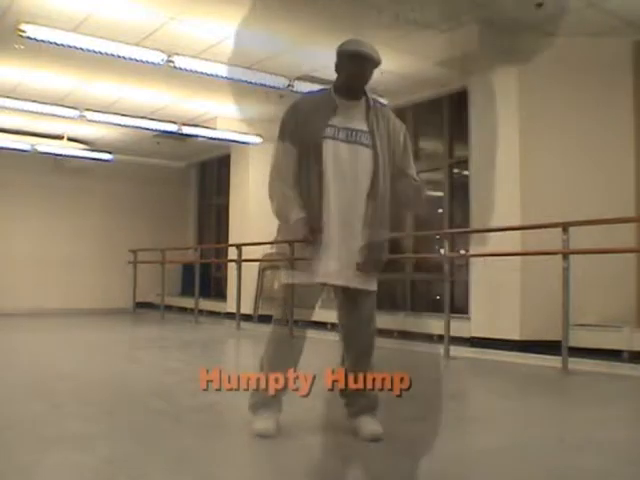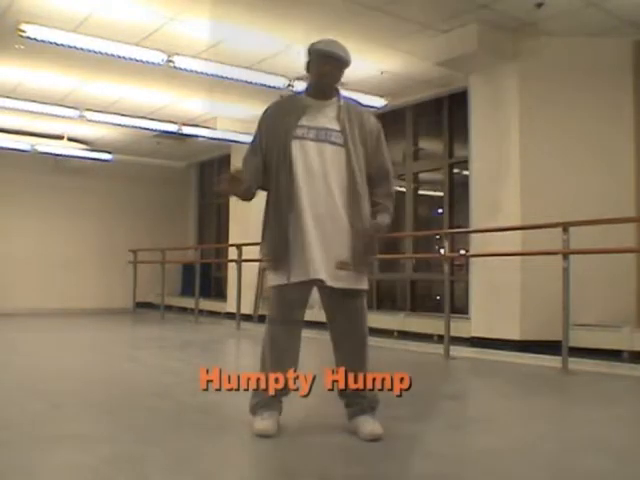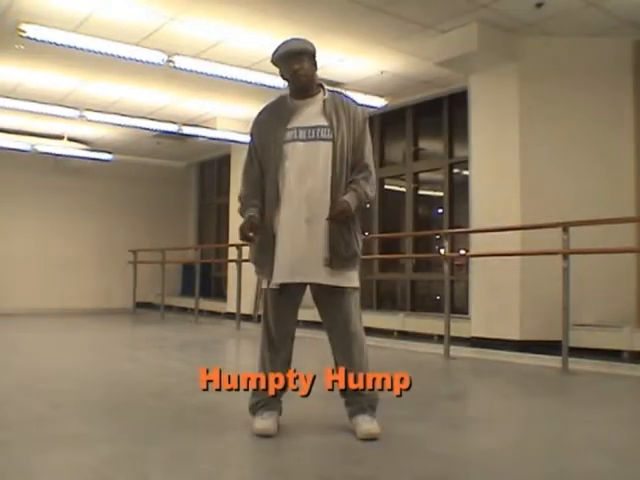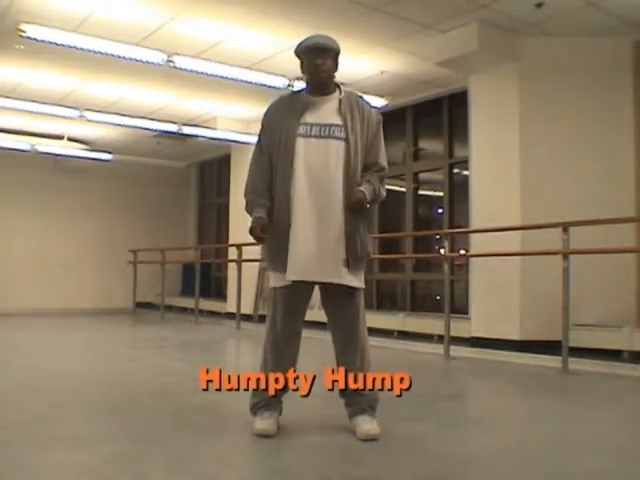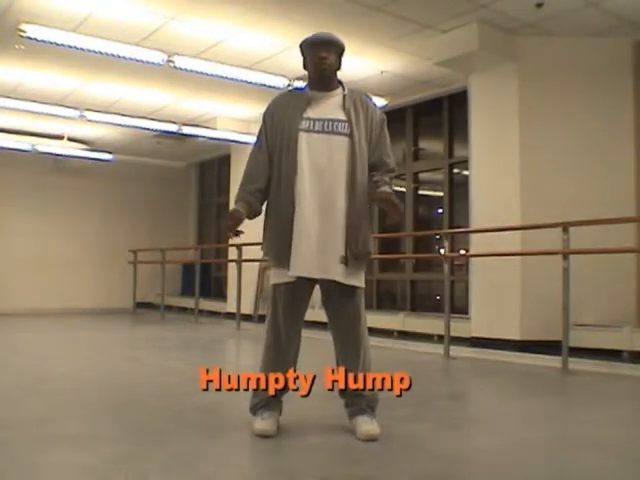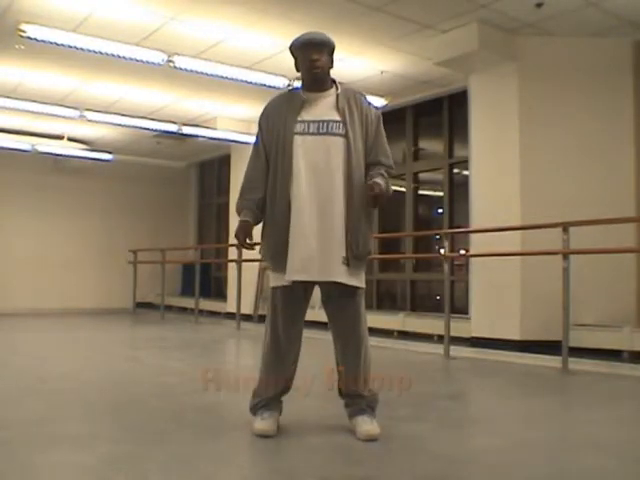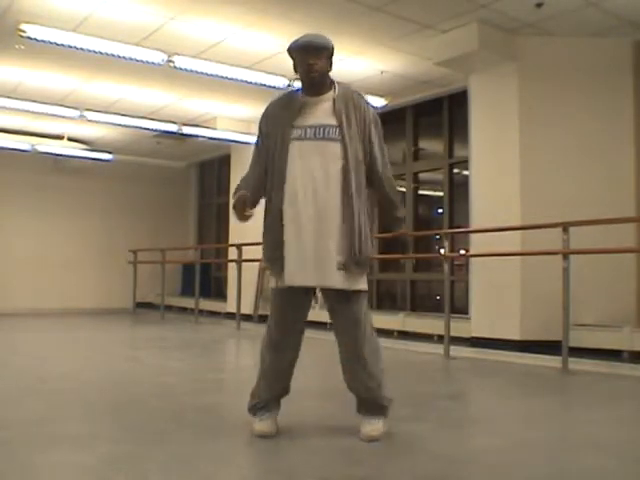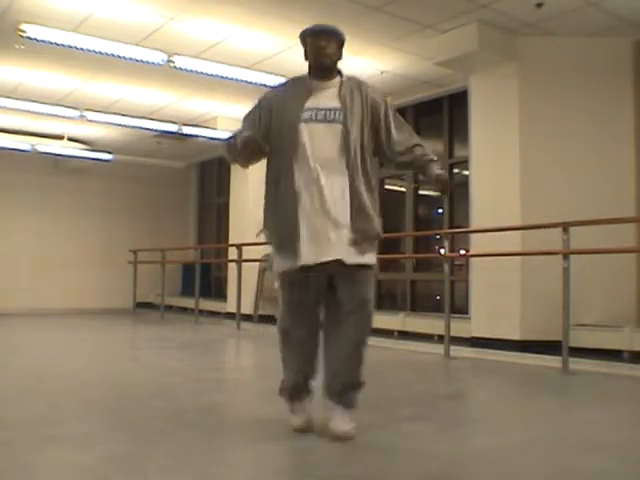
dt=0.4s
person 1, frame 1
left shoulder: (387, 123)
right shoulder: (304, 111)
left elbow: (404, 178)
right elbow: (282, 171)
left wrist: (418, 197)
right wrist: (295, 219)
left hip: (360, 242)
right hip: (310, 238)
left knee: (360, 332)
right knee: (289, 324)
left ankle: (361, 408)
right ankle: (266, 404)
person 1, frame 2
left shoulder: (363, 121)
right shoulder: (278, 114)
left elbow: (380, 178)
right elbow: (258, 166)
left wrist: (381, 218)
right wrist: (242, 182)
left hip: (343, 243)
right hip: (290, 241)
left knee: (352, 329)
right knee: (282, 327)
left ankle: (360, 407)
right ankle: (267, 403)
person 1, frame 3
left shoulder: (349, 112)
right shoulder: (267, 119)
left elbow: (364, 170)
right elbow: (254, 176)
left wrist: (351, 200)
right wrist: (250, 213)
left hip: (334, 238)
right hip: (281, 241)
left knee: (347, 327)
right knee: (277, 328)
left ankle: (360, 405)
right ankle: (267, 404)
person 1, frame 4
left shoulder: (363, 114)
right shoulder: (279, 112)
left elbow: (377, 169)
right elbow: (261, 171)
left wrist: (366, 191)
right wrist: (259, 212)
left hip: (343, 239)
right hip: (290, 239)
left knee: (350, 327)
right knee: (282, 327)
left ankle: (361, 405)
right ankle: (267, 403)
person 1, frame 5
left shoulder: (366, 110)
right shoulder: (281, 108)
left elbow: (382, 166)
right elbow: (260, 165)
left wrist: (384, 191)
right wrist: (244, 205)
left hip: (344, 236)
right hip: (291, 234)
left knee: (350, 325)
right knee: (283, 323)
left ankle: (360, 406)
right ankle: (268, 403)
person 1, frame 6
left shoulder: (360, 108)
right shoulder: (276, 111)
left elbow: (379, 161)
right elbow: (259, 171)
left wrist: (378, 182)
right wrist: (247, 215)
left hip: (343, 236)
right hip: (290, 236)
left knee: (350, 325)
right knee: (282, 325)
left ankle: (360, 406)
right ankle: (267, 404)
person 1, frame 7
left shoulder: (357, 109)
right shoulder: (276, 113)
left elbow: (377, 170)
right elbow: (261, 168)
left wrist: (395, 214)
right wrist: (245, 194)
left hip: (343, 240)
right hip: (292, 239)
left knee: (354, 326)
right knee: (282, 328)
left ankle: (373, 408)
right ankle: (265, 406)
person 1, frame 8
left shoulder: (366, 97)
right shoulder: (279, 98)
left elbow: (402, 143)
right elbow: (242, 146)
left wrist: (432, 168)
right wrist: (241, 143)
left hip: (348, 224)
right hip: (296, 224)
left knee: (353, 309)
right knee: (299, 314)
left ankle: (341, 398)
right ankle: (297, 394)
